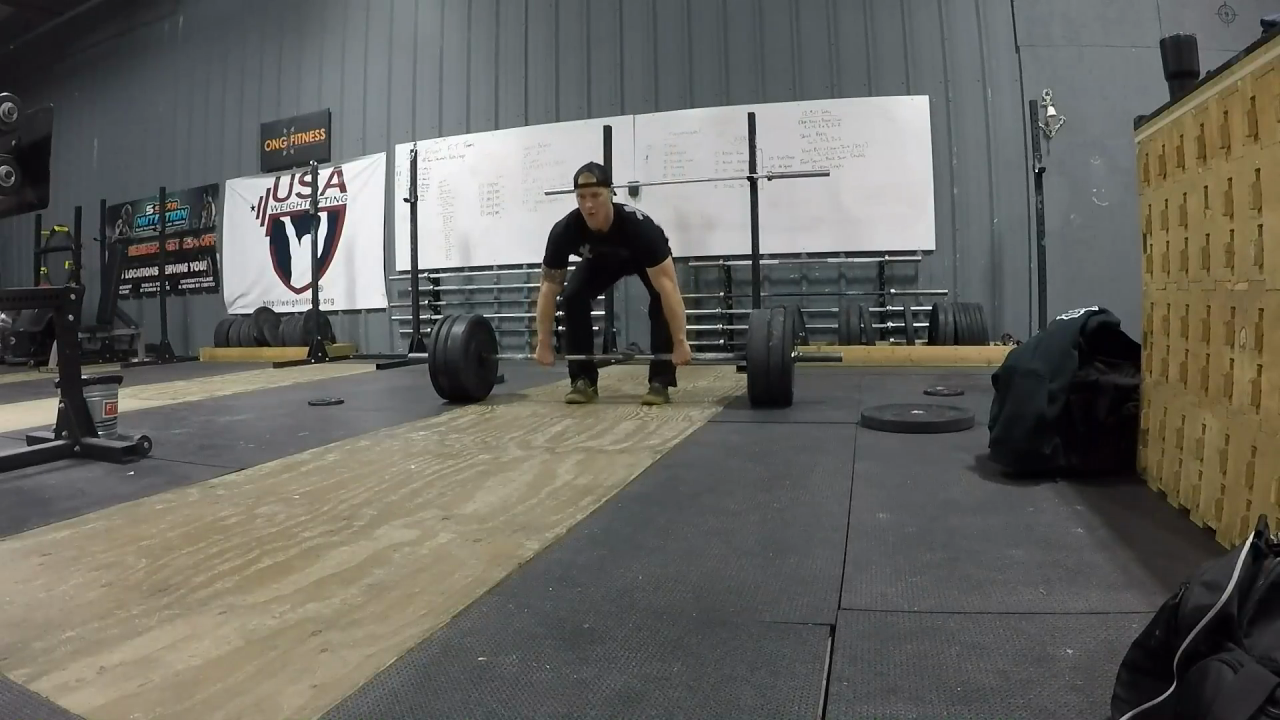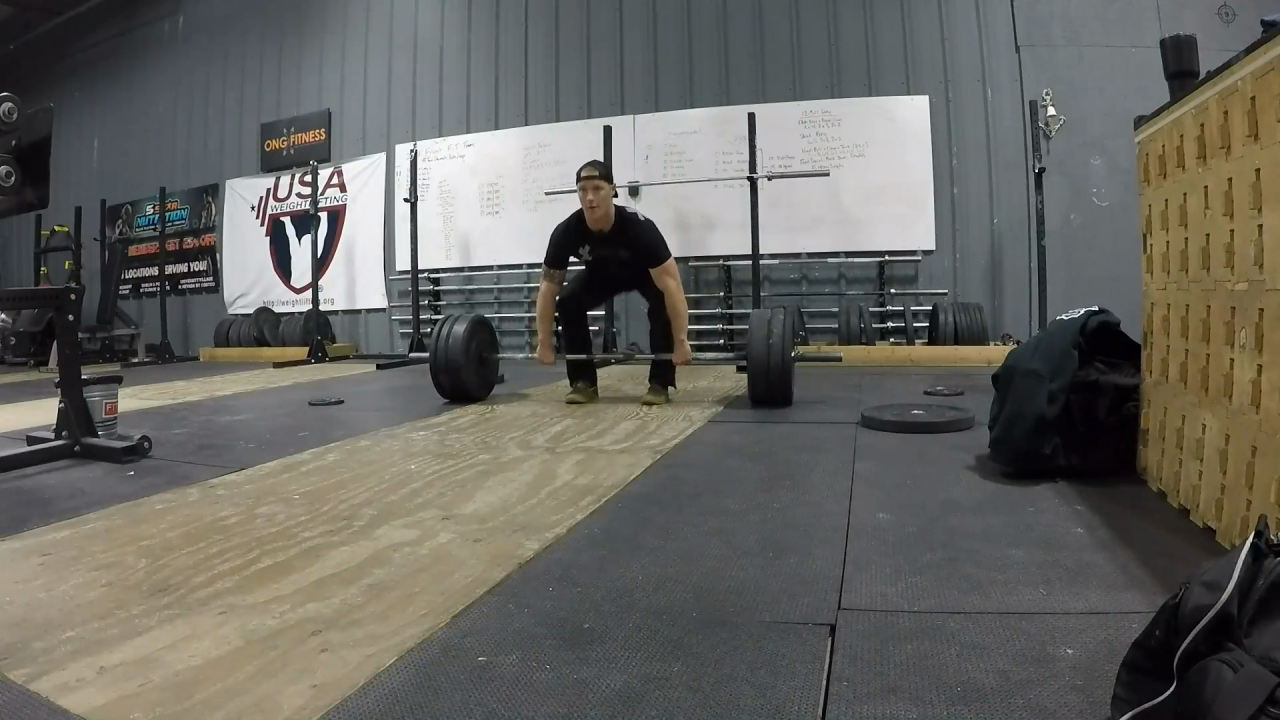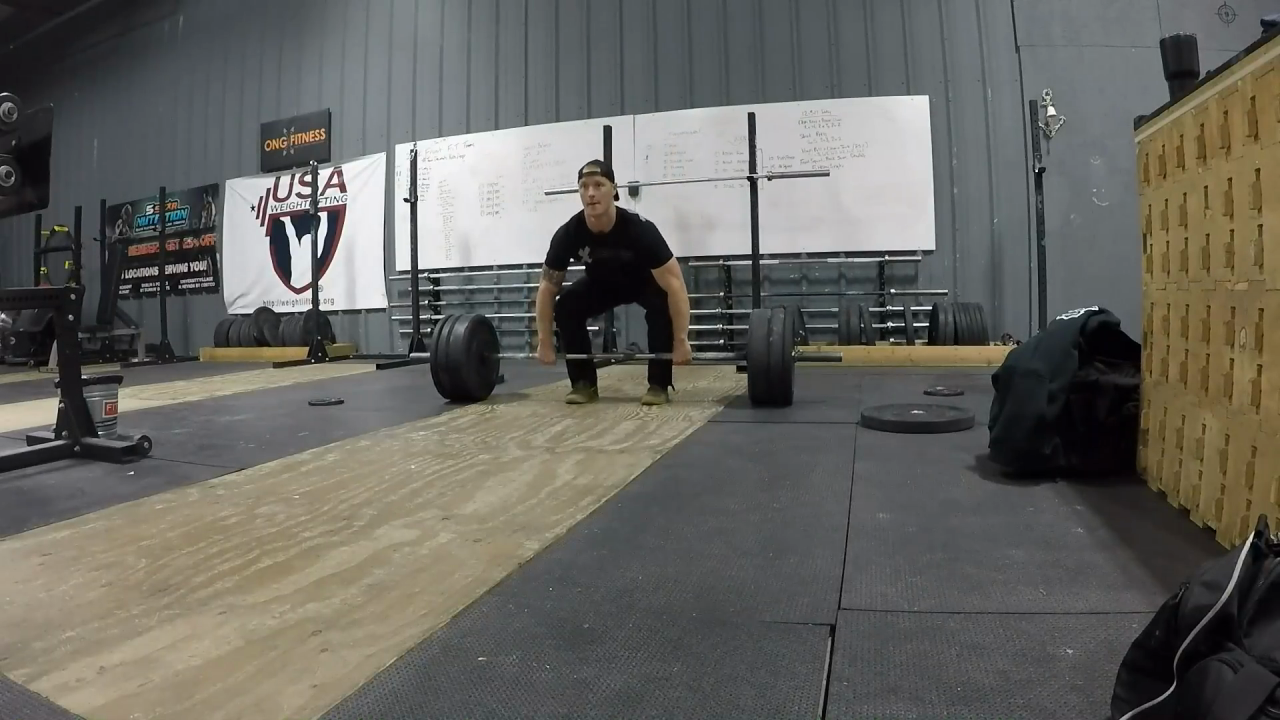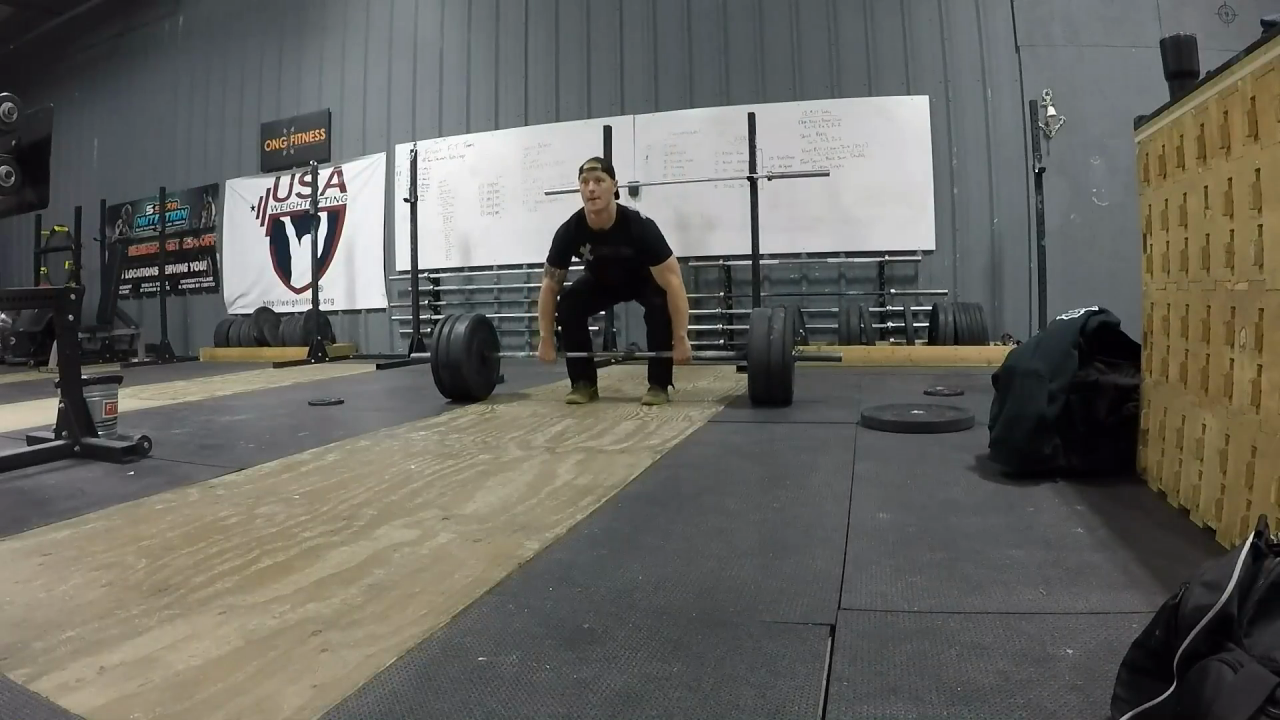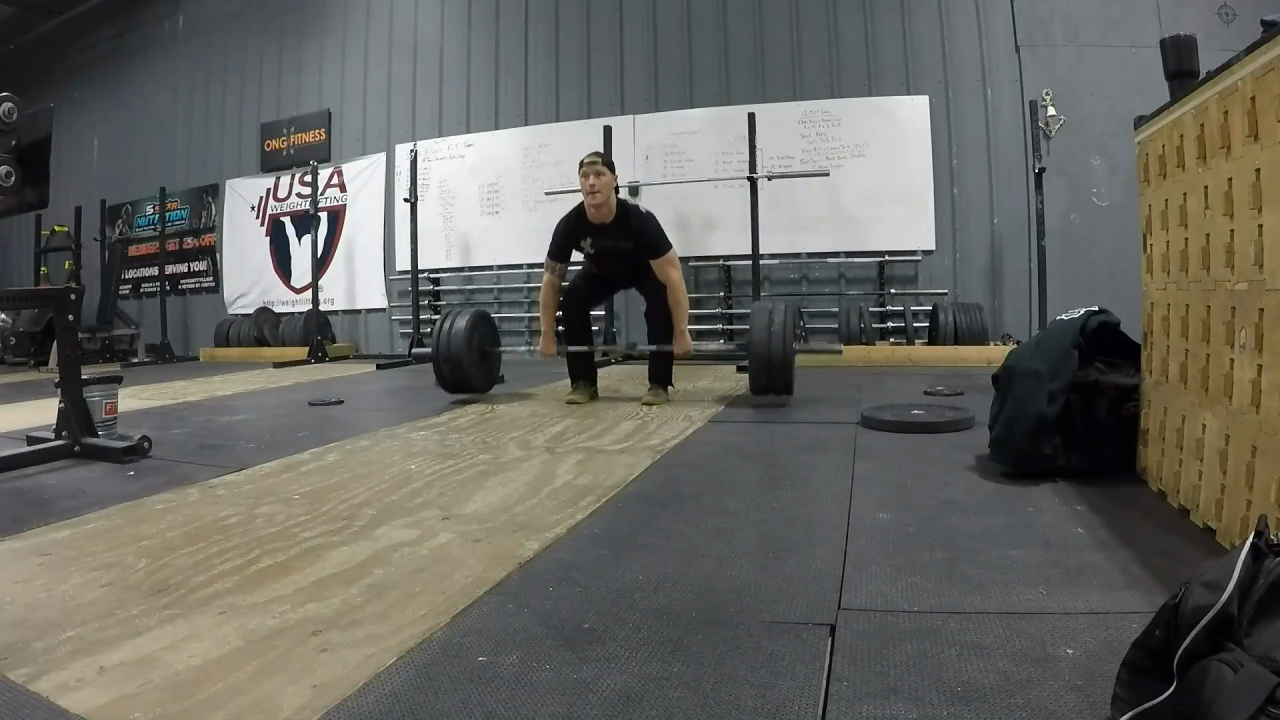
dt=0.1s
person 1, frame 1
left shoulder: (639, 226)
right shoulder: (564, 231)
left elbow: (668, 287)
right elbow: (549, 289)
left wrist: (680, 343)
right wrist: (544, 344)
left hip: (640, 255)
right hip: (599, 261)
left knee: (661, 298)
right knee: (572, 297)
left ankle: (660, 382)
right ankle: (583, 380)
person 1, frame 2
left shoulder: (639, 228)
right shoulder: (566, 232)
left elbow: (672, 286)
right elbow: (548, 289)
left wrist: (680, 342)
right wrist: (544, 343)
left hip: (642, 272)
right hip: (600, 274)
left knee: (662, 302)
right knee: (567, 302)
left ankle: (659, 383)
right ankle: (583, 381)
person 1, frame 3
left shoulder: (639, 230)
right shoulder: (568, 235)
left elbow: (675, 285)
right elbow: (547, 289)
left wrist: (681, 341)
right wrist: (545, 342)
left hip: (643, 282)
right hip: (601, 284)
left knee: (661, 303)
right knee: (565, 304)
left ankle: (658, 383)
right ankle: (584, 382)
person 1, frame 4
left shoulder: (639, 226)
right shoulder: (569, 232)
left elbow: (673, 282)
right elbow: (549, 287)
left wrist: (680, 340)
right wrist: (546, 341)
left hip: (643, 278)
right hip: (601, 281)
left knee: (659, 303)
right knee: (567, 303)
left ankle: (658, 384)
right ankle: (584, 382)
person 1, frame 5
left shoulder: (639, 220)
right shoulder: (569, 226)
left elbow: (672, 276)
right elbow: (551, 281)
left wrist: (681, 333)
right wrist: (547, 335)
left hip: (642, 269)
right hip: (601, 272)
left knee: (660, 299)
right knee: (571, 300)
left ankle: (659, 384)
right ankle: (583, 381)
